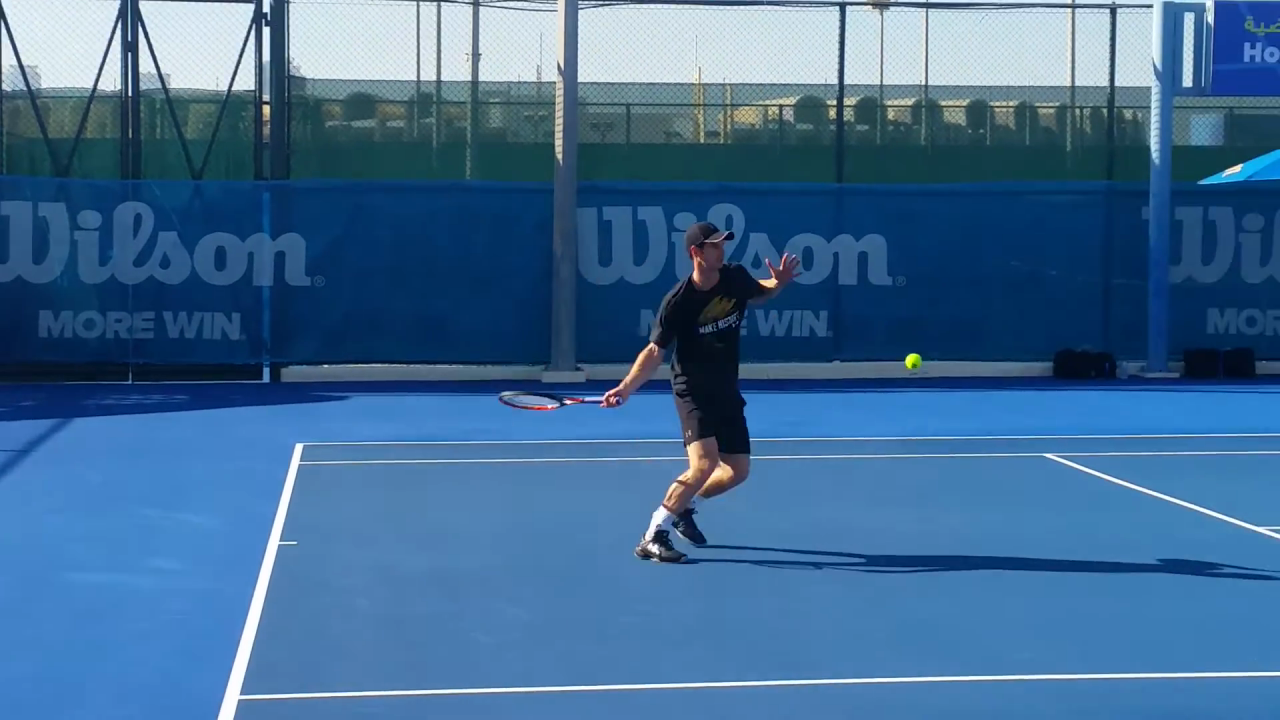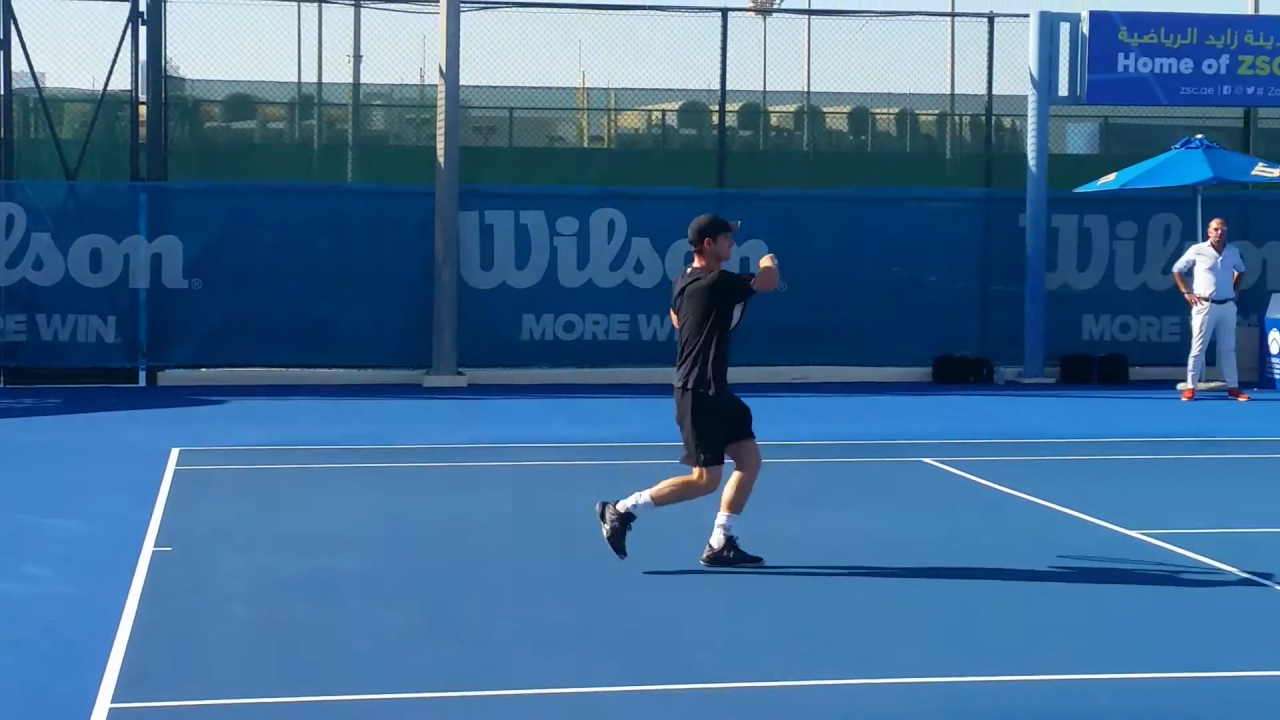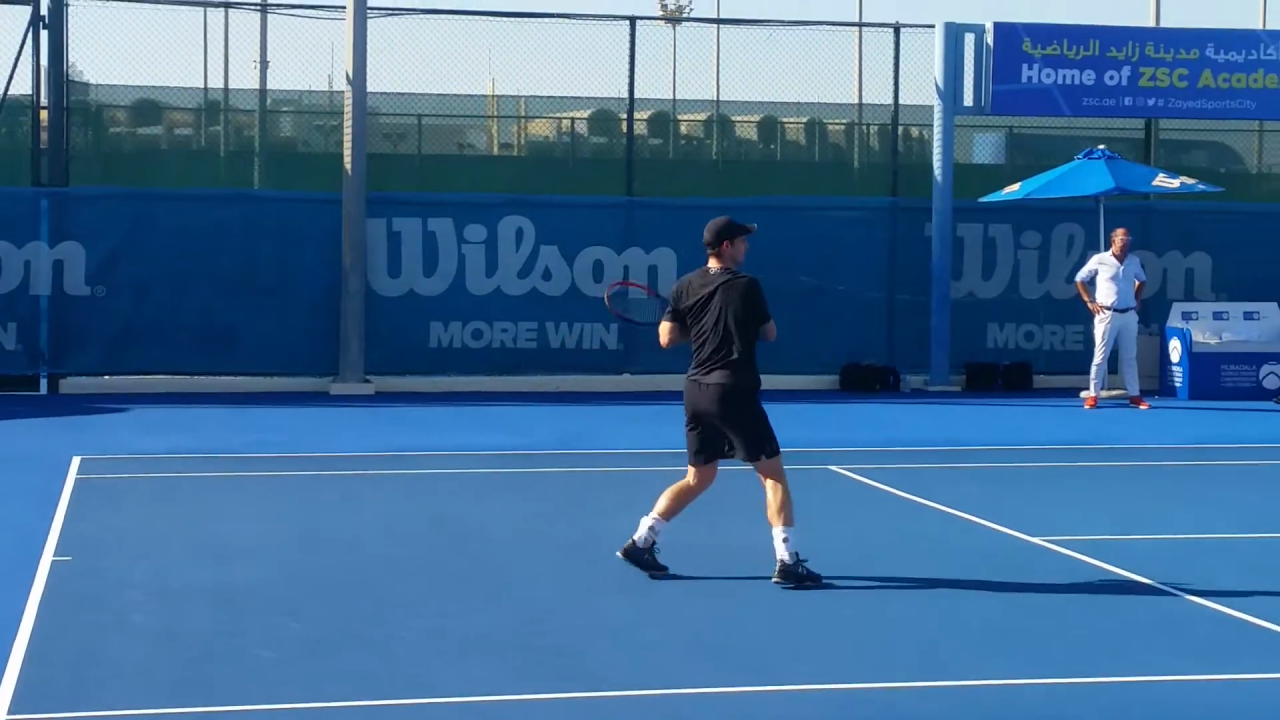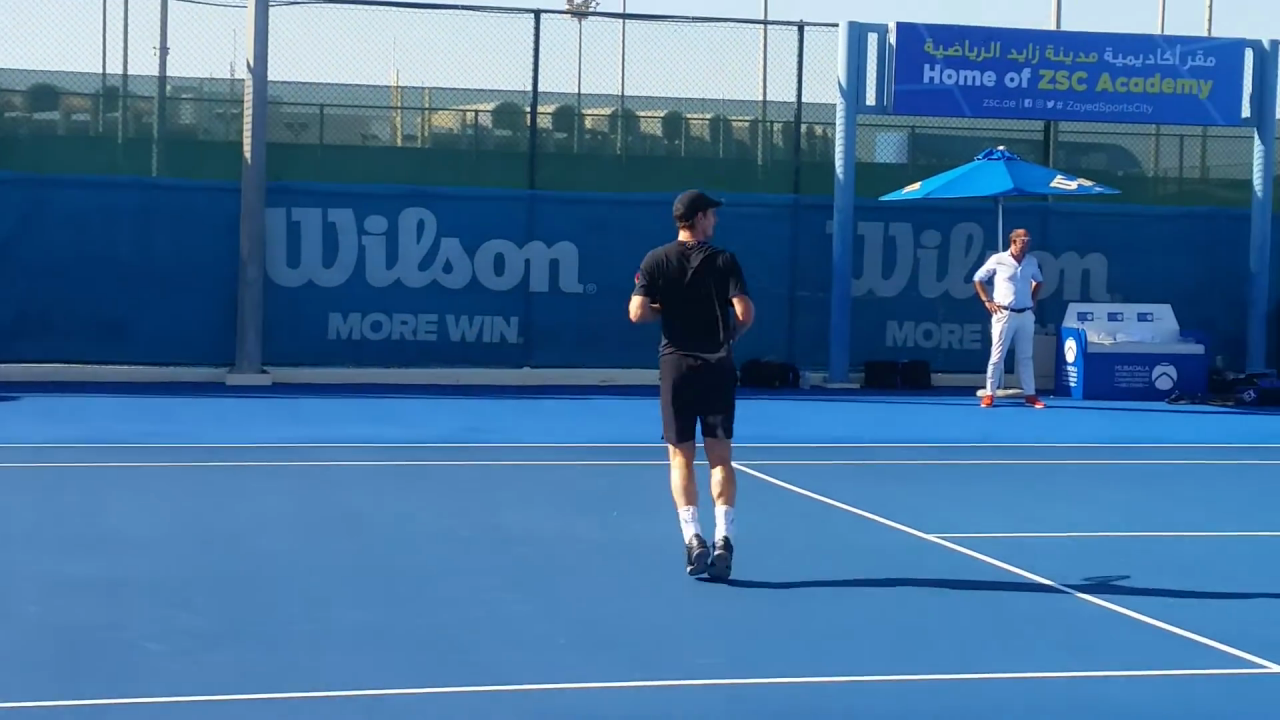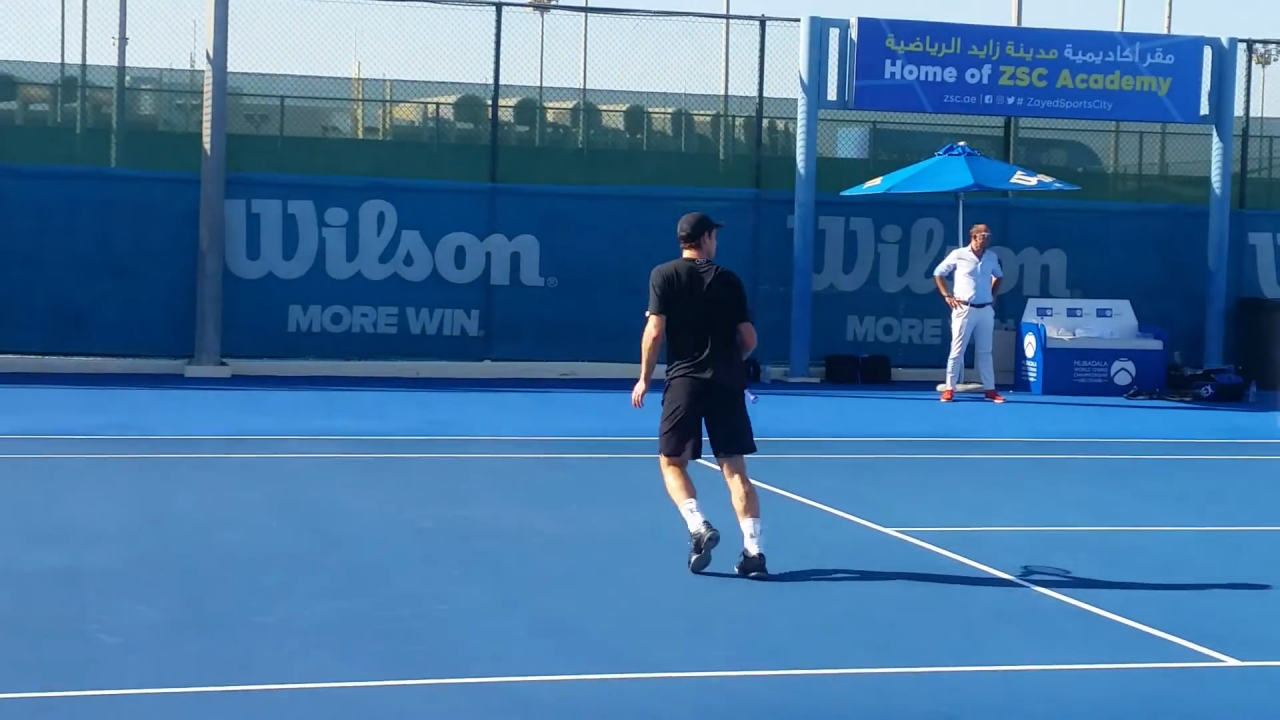
dt=0.3s
person 1, frame 1
left shoulder: (735, 276)
right shoulder: (678, 300)
left elbow: (765, 290)
right elbow: (652, 354)
left wrist: (780, 280)
right wrist: (626, 387)
left hip: (727, 389)
right hip: (695, 391)
left knee: (737, 471)
right knee: (703, 466)
left ankle: (682, 506)
right ankle: (653, 538)
person 1, frame 2
left shoulder: (687, 281)
right shoulder: (716, 283)
left elbow: (678, 322)
right elbow: (769, 282)
right wrist: (769, 261)
left hip: (710, 390)
right hip: (700, 393)
left knee: (750, 461)
right knee: (703, 480)
left ankle: (721, 544)
right ankle: (621, 510)
person 1, frame 3
left shoulder: (685, 286)
right shoulder: (747, 286)
left elbow: (666, 339)
right elbow: (770, 335)
left hip: (697, 392)
right hip: (734, 393)
left knee: (698, 479)
right knee: (774, 475)
left ankle: (641, 542)
right ankle: (787, 562)
person 1, frame 4
left shoulder: (656, 260)
right shoulder: (724, 260)
left elbow: (636, 313)
right elbow: (745, 312)
left hip: (676, 366)
right hip: (717, 368)
left knee: (681, 457)
right knee: (720, 457)
left ankle: (695, 542)
right ankle: (724, 541)
person 1, frame 5
left shoulder: (664, 275)
right shoulder: (730, 280)
left elbow: (654, 331)
right elbow: (749, 339)
left wrist: (643, 378)
left hip: (684, 382)
right hip: (727, 384)
left knee: (671, 465)
right knee: (735, 471)
left ankle: (700, 530)
right ankle: (754, 553)
